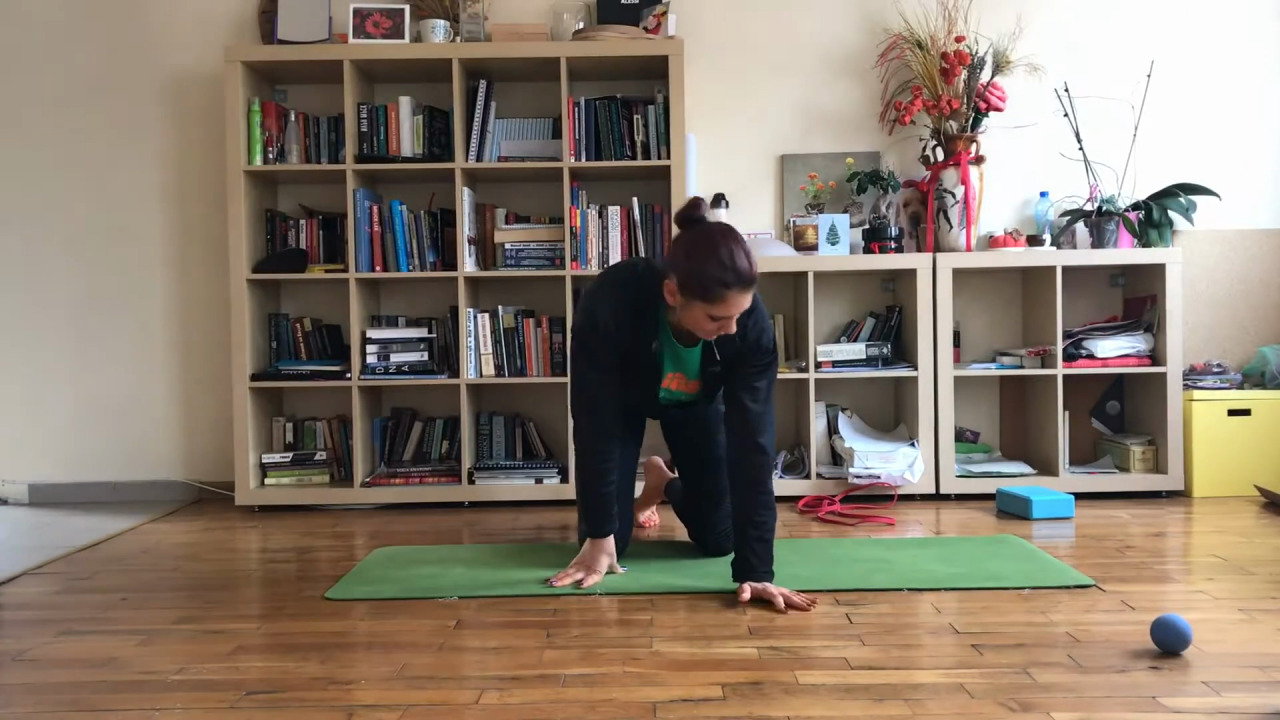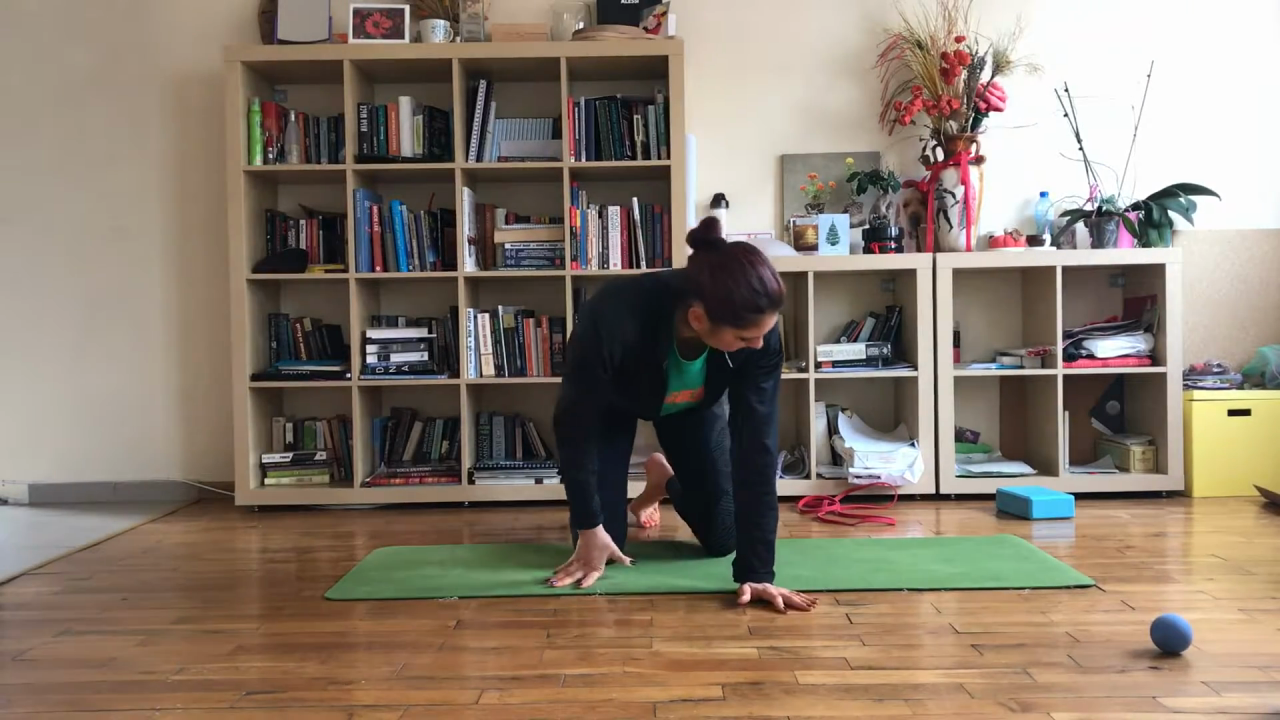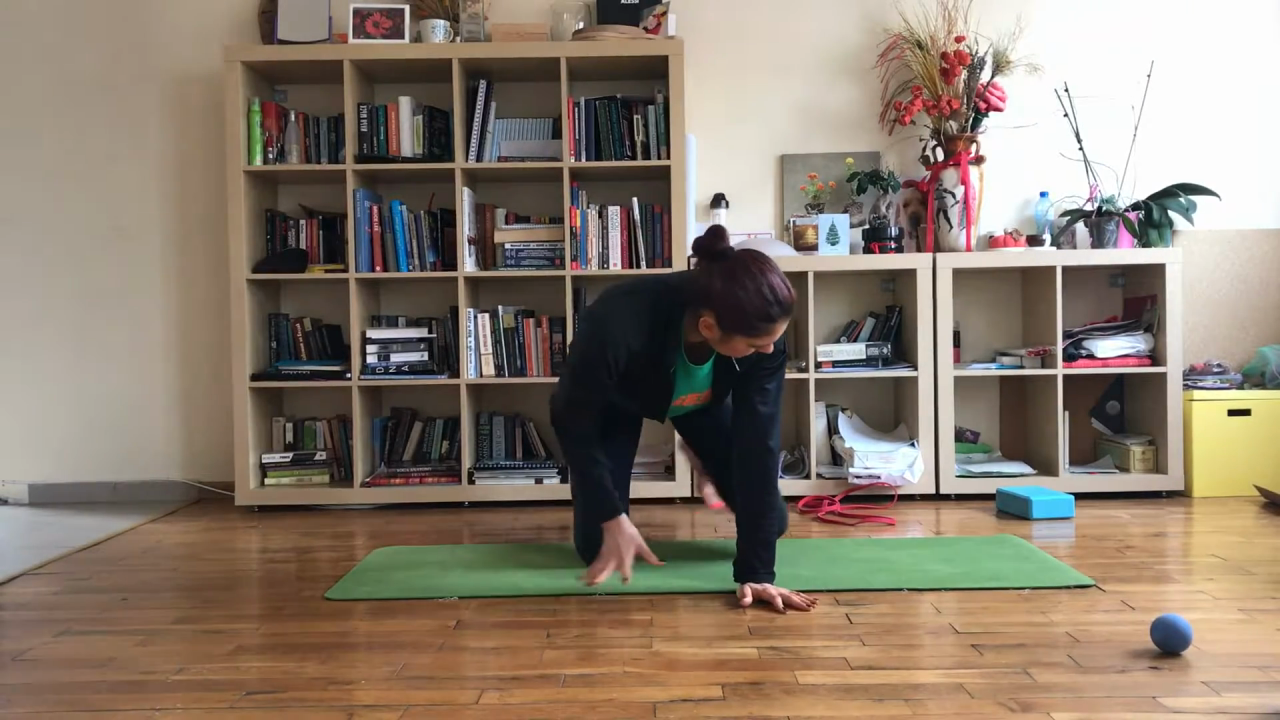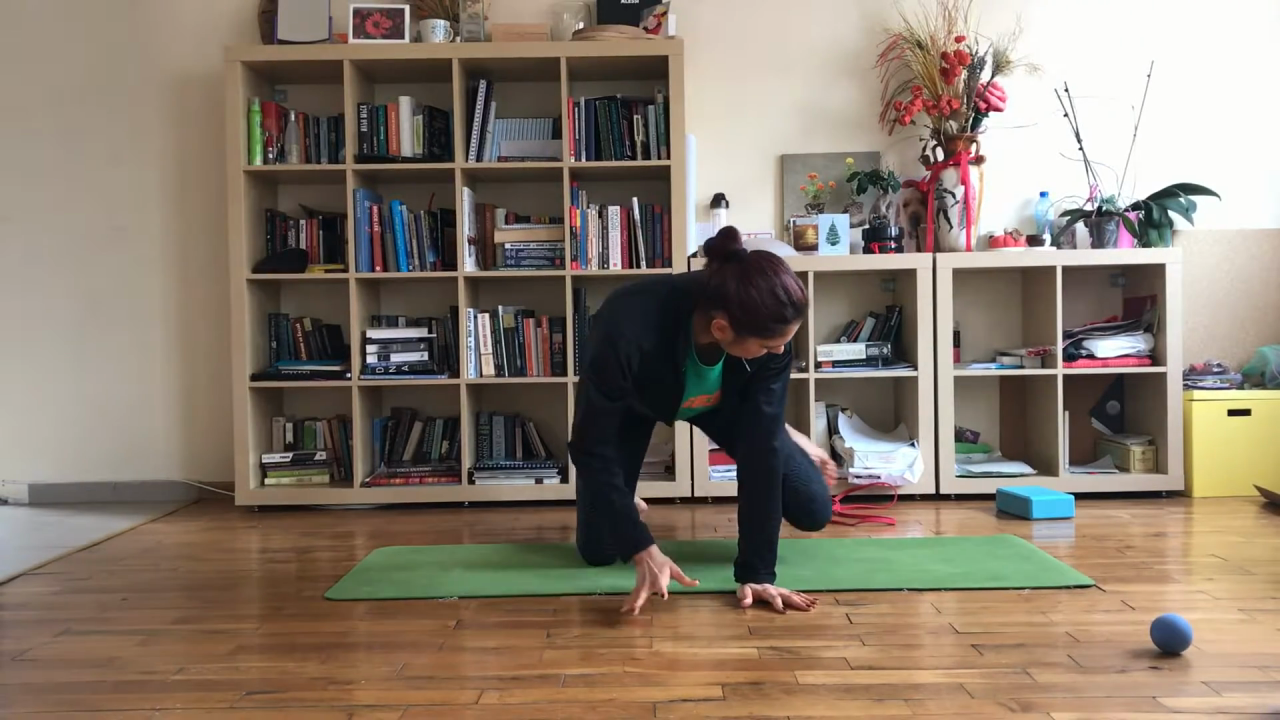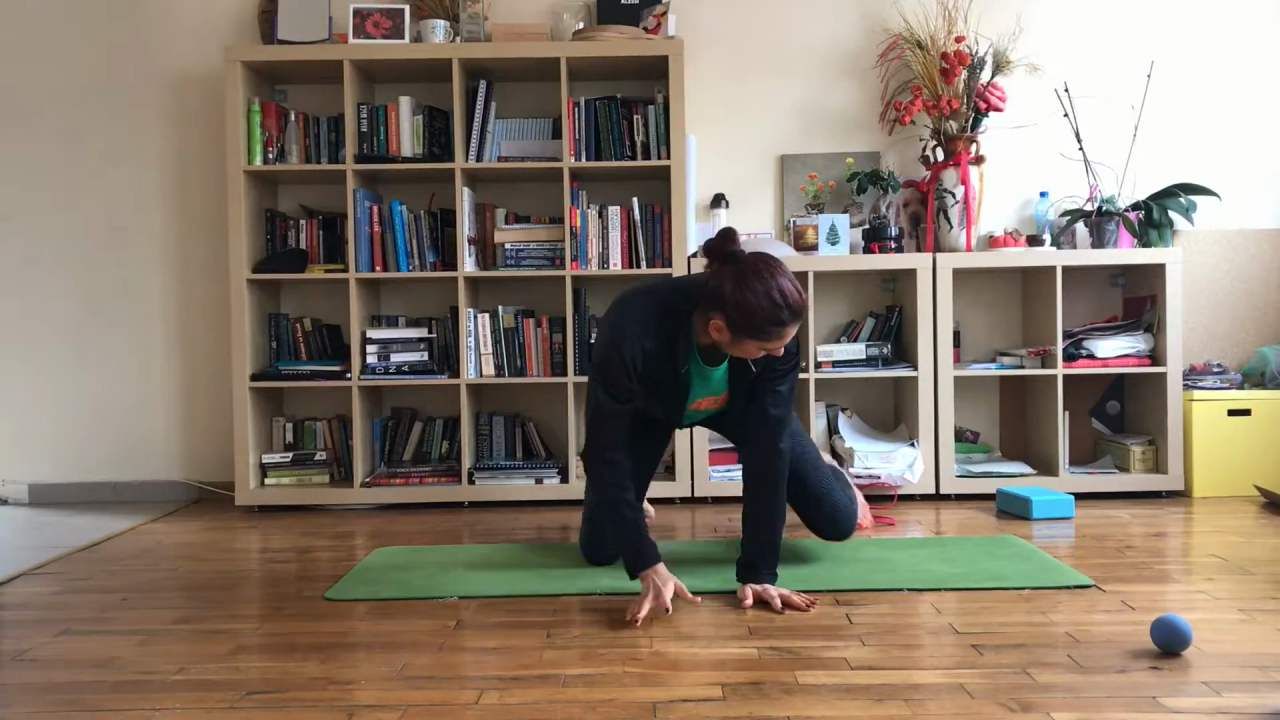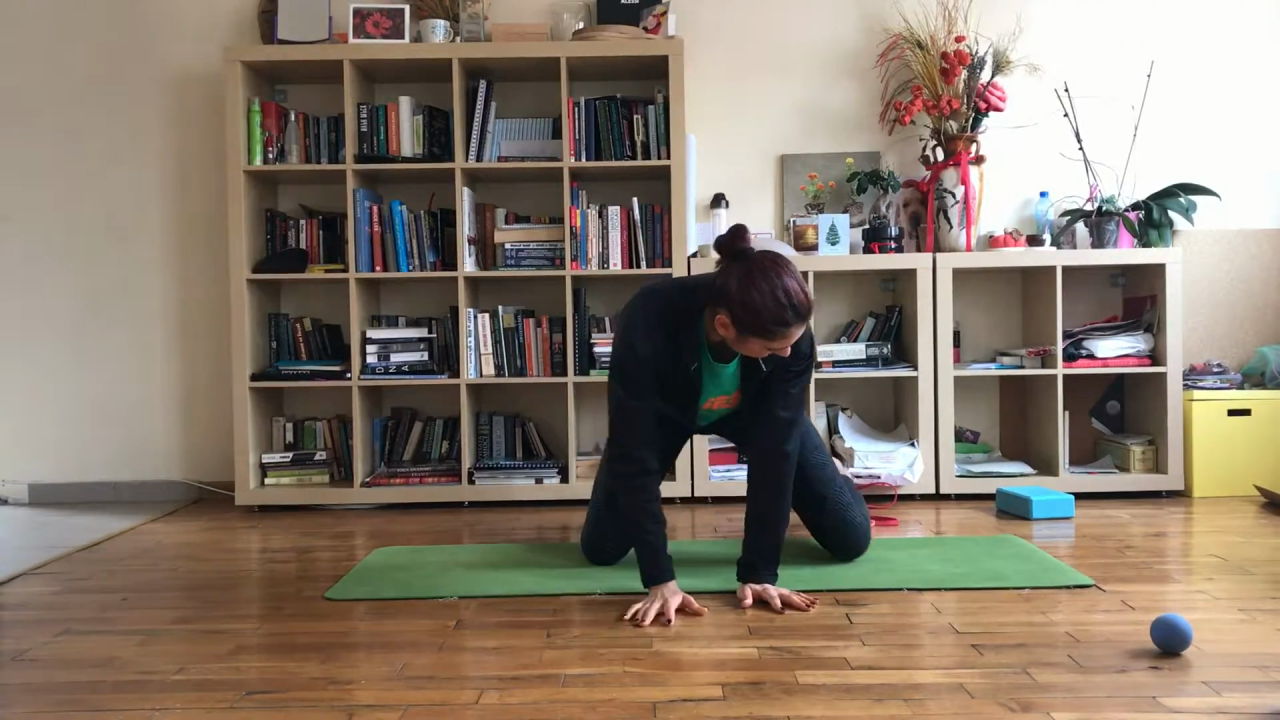
dt=0.2s
person 1, frame 1
left shoulder: (749, 322)
right shoulder: (610, 303)
left elbow: (752, 440)
right elbow: (594, 424)
left wrist: (756, 570)
right wrist: (599, 536)
left hip: (696, 402)
right hip: (623, 399)
left knee: (718, 538)
right knee: (609, 540)
left ankle: (667, 485)
person 1, frame 2
left shoulder: (757, 331)
right shoulder: (614, 318)
left elbow: (755, 442)
right elbow: (573, 424)
left wrist: (756, 572)
right wrist: (589, 526)
left hip: (691, 405)
right hip: (612, 401)
left knee: (723, 536)
right knee: (601, 546)
left ankle: (667, 480)
person 1, frame 3
left shoulder: (762, 333)
right shoulder: (618, 326)
left elbow: (758, 441)
right elbow: (570, 421)
left wrist: (756, 571)
right wrist: (612, 518)
left hip: (703, 401)
right hip: (615, 400)
left knee: (772, 521)
right knee: (598, 549)
left ankle: (705, 459)
person 1, frame 4
left shoulder: (768, 332)
right shoulder: (627, 328)
left elbow: (761, 441)
right elbow: (592, 446)
left wrist: (757, 572)
right wrist: (643, 549)
left hip: (722, 400)
right hip: (630, 403)
left knee: (814, 510)
right knee: (600, 548)
left ankle: (786, 439)
right ankle: (619, 501)
person 1, frame 5
left shoulder: (775, 335)
right shoulder: (632, 330)
left elbow: (767, 443)
right elbow: (604, 454)
left wrist: (758, 571)
right wrist: (648, 566)
left hip: (735, 403)
right hip: (647, 409)
left knee: (838, 520)
right knee: (600, 549)
left ankle: (814, 460)
right ankle: (627, 505)
person 1, frame 6
left shoulder: (788, 335)
right shoulder: (647, 326)
left elbow: (775, 446)
right elbow: (632, 454)
left wrist: (758, 571)
right wrist: (660, 579)
left hip: (751, 408)
right hip: (667, 411)
left knee: (850, 537)
right knee: (601, 548)
left ankle: (827, 475)
right ankle: (639, 504)
